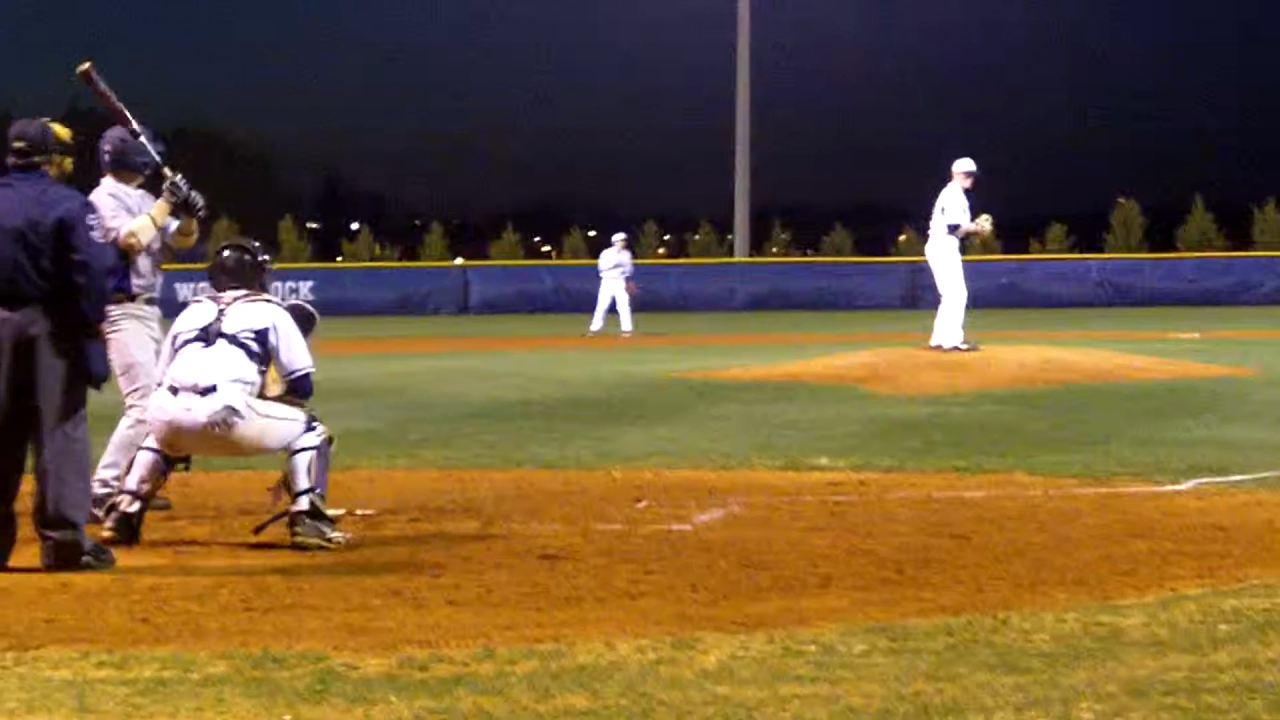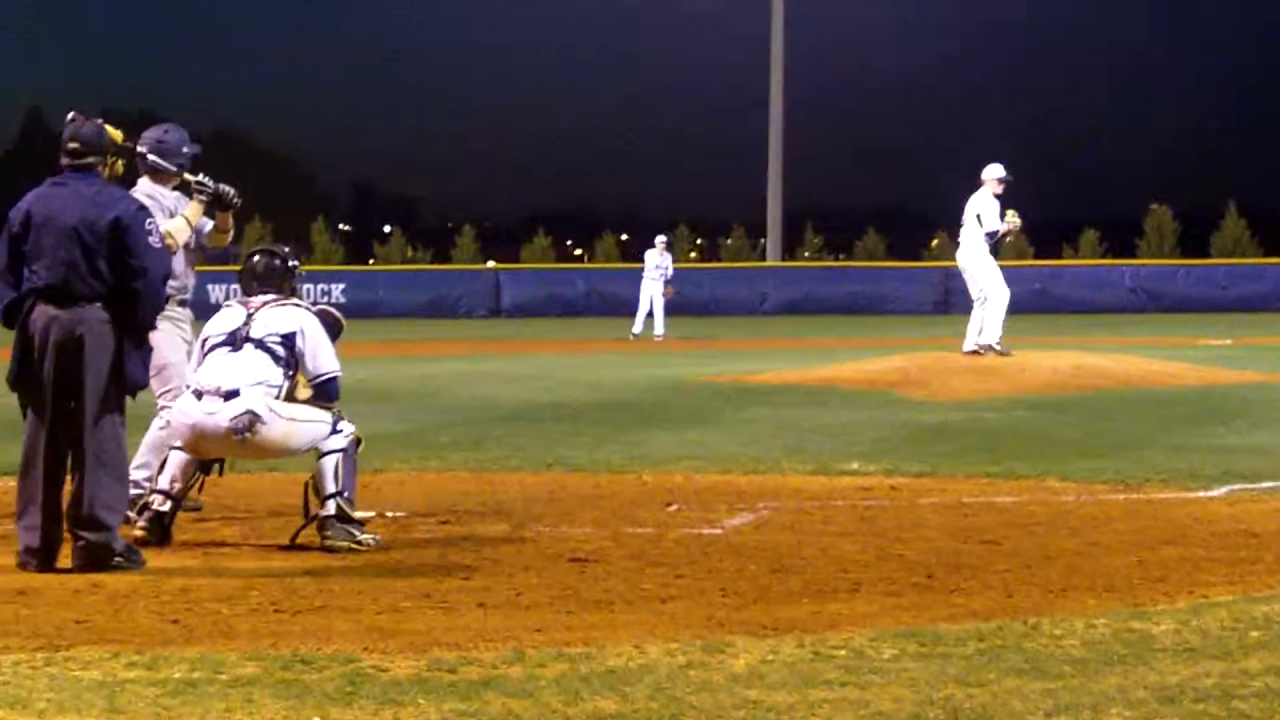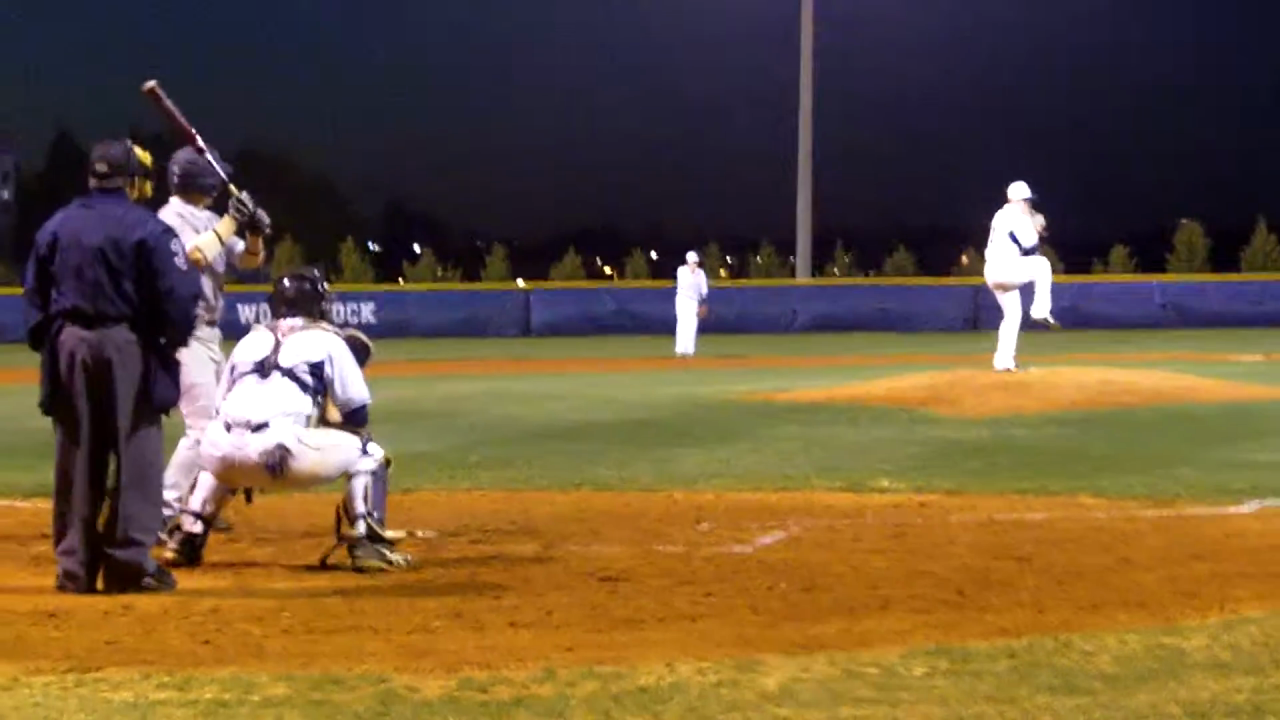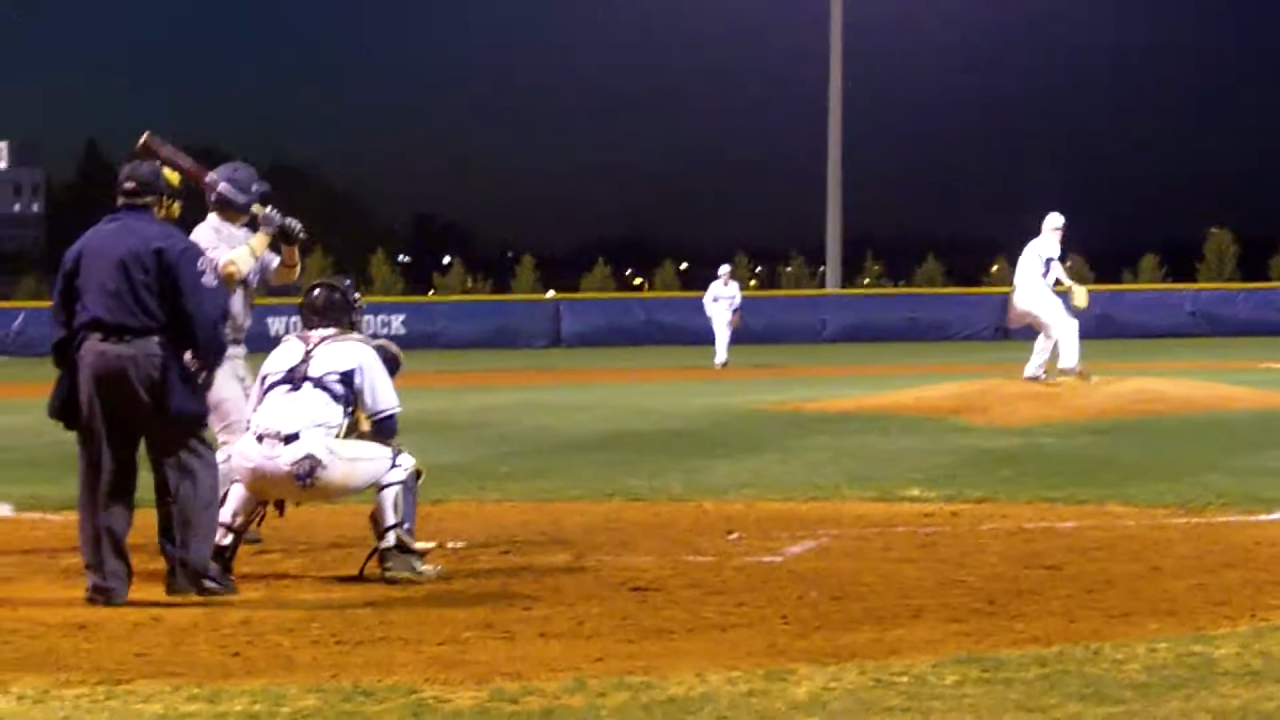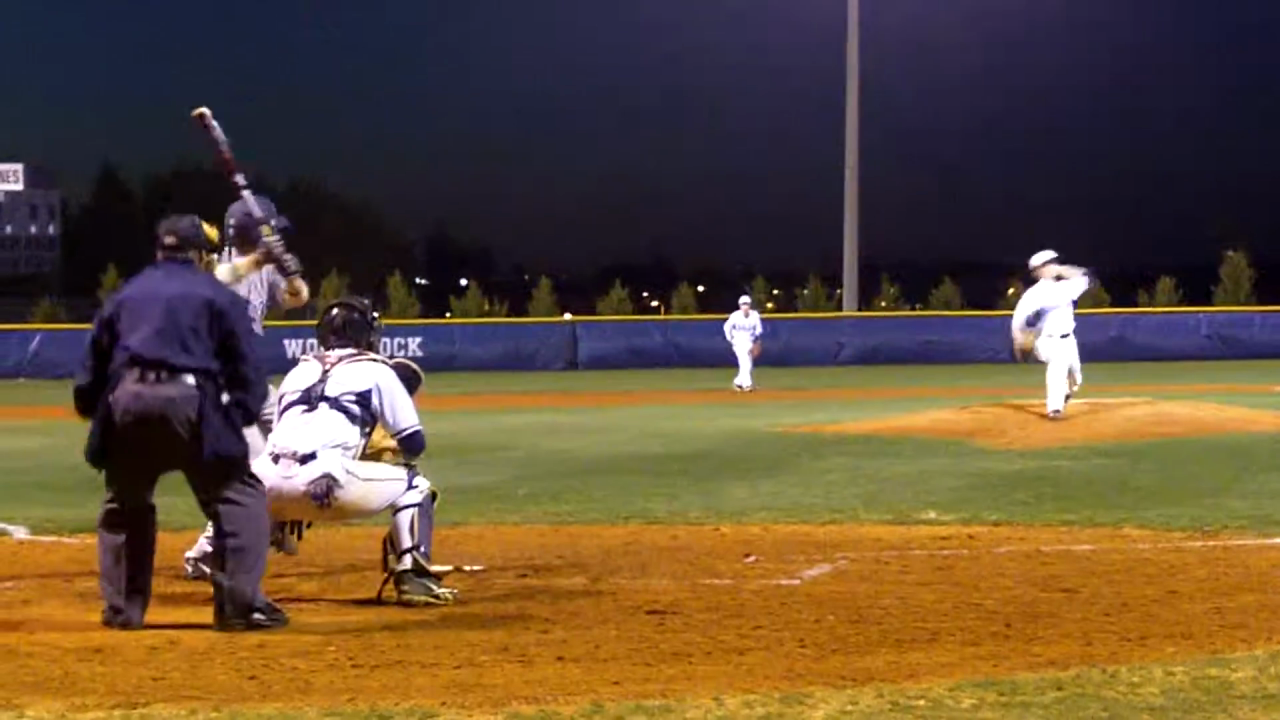
dt=0.3s
person 1, frame 1
right shoulder: (67, 204)
right elbow: (91, 273)
right wrist: (88, 323)
right hip: (51, 327)
right knee: (61, 432)
right ankle: (65, 542)
person 1, frame 2
right shoulder: (122, 207)
right elbow: (148, 276)
right wrist: (139, 327)
left hip: (41, 323)
right hip: (99, 325)
left knee: (43, 434)
right knee: (99, 433)
left ankle: (37, 543)
right ankle: (97, 544)
person 1, frame 3
left shoulder: (56, 226)
right shoulder: (148, 228)
left elbow: (35, 297)
right elbow: (177, 297)
left wrist: (49, 345)
right wrist: (172, 341)
left hip: (69, 346)
right hip: (127, 346)
left knee: (77, 456)
right knee: (136, 454)
left ankle: (76, 566)
right ankle: (129, 562)
person 1, frame 4
left shoulder: (85, 243)
right shoulder: (173, 243)
left elbow: (63, 314)
right elbow: (203, 314)
left wrist: (72, 364)
right wrist: (207, 360)
left hip: (91, 357)
right hip: (152, 360)
left knee: (103, 473)
right knee: (186, 462)
left ankle: (104, 581)
right ankle: (191, 568)
person 1, frame 5
left shoulder: (127, 293)
right shoulder: (217, 294)
left elbow: (93, 366)
right elbow: (246, 367)
left wrist: (98, 411)
right wrist: (237, 417)
left hip: (128, 399)
right hip: (188, 401)
left knee: (125, 504)
right knee: (238, 498)
left ankle: (121, 606)
right ankle: (240, 603)
person 2, frame 1
left shoulder: (142, 198)
right shoulder: (104, 198)
left elbow: (182, 240)
right elbow: (132, 241)
left wrist: (189, 214)
right wrist: (165, 202)
left hip: (148, 310)
right hip: (123, 313)
right knee: (144, 403)
right ankle: (100, 494)
person 2, frame 2
left shoulder: (178, 200)
right shoulder: (140, 199)
left elbow: (217, 239)
right elbow: (168, 240)
left wrist: (223, 210)
right wrist: (198, 202)
left hip: (180, 312)
right hip: (156, 315)
right knee: (176, 404)
right ankle: (132, 494)
person 2, frame 3
left shoulder: (209, 219)
right shoulder: (171, 217)
left elbow: (249, 260)
right elbow: (197, 255)
left wrist: (255, 233)
right wrist: (231, 220)
left hip: (208, 332)
left knee: (216, 421)
right knee: (202, 424)
right ankle: (161, 514)
person 2, frame 4
left shoulder: (247, 238)
right shoulder: (205, 234)
left elbow: (285, 275)
right elbow: (231, 270)
left wrist: (291, 243)
right wrist: (264, 236)
left hip: (233, 350)
left knee: (248, 434)
right knee: (236, 440)
person 2, frame 5
left shoulder: (266, 268)
right shoulder: (218, 264)
left elbow: (296, 298)
left wrist: (290, 272)
right wrist: (257, 260)
left ankle: (268, 524)
right ankle: (205, 554)
person 3, frame 1
left shoulder: (191, 311)
right shoulder: (270, 311)
right elbow: (302, 387)
right wrist: (275, 399)
left hip: (167, 413)
right hip: (220, 413)
left knee: (163, 436)
right knee: (308, 430)
left ankle: (123, 517)
right ankle: (308, 520)
person 3, frame 2
left shoulder: (221, 315)
right shoulder: (299, 314)
right elbow: (328, 391)
left hip: (190, 417)
right hip: (246, 418)
right knee: (337, 430)
left ankle: (154, 516)
right ankle: (337, 522)
person 3, frame 3
left shoulder: (250, 339)
right shoulder: (328, 339)
right elbow: (357, 417)
right wrist: (331, 421)
left hip: (220, 449)
right hip: (275, 449)
right knee: (367, 452)
left ankle: (185, 539)
right ankle: (368, 544)
person 3, frame 4
left shoulder: (281, 350)
right shoulder: (359, 350)
right elbow: (386, 428)
right wrist: (364, 432)
left hip: (255, 460)
right hip: (307, 461)
right knee: (399, 464)
left ankle: (217, 551)
right ankle: (398, 554)
person 3, frame 5
left shoulder: (299, 370)
right shoulder: (377, 370)
right elbow: (412, 445)
left hip: (273, 480)
right hip: (322, 479)
right knee: (413, 485)
right ankle: (411, 578)
person 4, frame 1
left shoulder: (952, 194)
right shoulder: (954, 194)
right elbow: (953, 227)
left wrist: (972, 227)
right wrist: (973, 228)
left hip: (942, 247)
right hip: (944, 247)
left knee: (950, 295)
right knee: (957, 294)
left ankle: (939, 339)
right ankle: (952, 340)
person 4, frame 2
left shoulder: (976, 199)
right shoulder: (989, 201)
right elbow: (992, 234)
left wrist: (1004, 226)
right wrist: (1008, 227)
left hip: (965, 253)
right hip: (975, 252)
left knee: (982, 299)
right knee: (999, 293)
left ankle: (972, 344)
right ankle: (989, 340)
person 4, frame 3
left shoulder: (1001, 215)
right shoulder: (1019, 217)
right elbow: (1031, 249)
left wrist: (1032, 228)
right wrist: (1036, 230)
left hip: (991, 270)
right hip: (1007, 267)
left knee: (1012, 314)
right knee: (1042, 265)
left ankle: (1003, 361)
right ankle: (1040, 312)
person 4, frame 4
left shoulder: (1032, 246)
right shoulder: (1050, 243)
right elbow: (1051, 262)
left wrist: (1015, 308)
right wrist: (1067, 280)
left hip: (1021, 296)
right hip: (1035, 292)
left knee: (1049, 332)
right knee: (1067, 324)
left ankle: (1033, 371)
right ankle: (1068, 363)
person 4, frame 5
left shoulder: (1064, 287)
right shoulder: (1031, 296)
left elbow: (1084, 278)
right elbow: (1018, 325)
left wrist: (1060, 269)
right wrist: (1022, 342)
left hip: (1067, 340)
right hip: (1047, 341)
left knee: (1074, 373)
right knee: (1060, 362)
left ankle: (1064, 391)
right ankle: (1055, 406)
